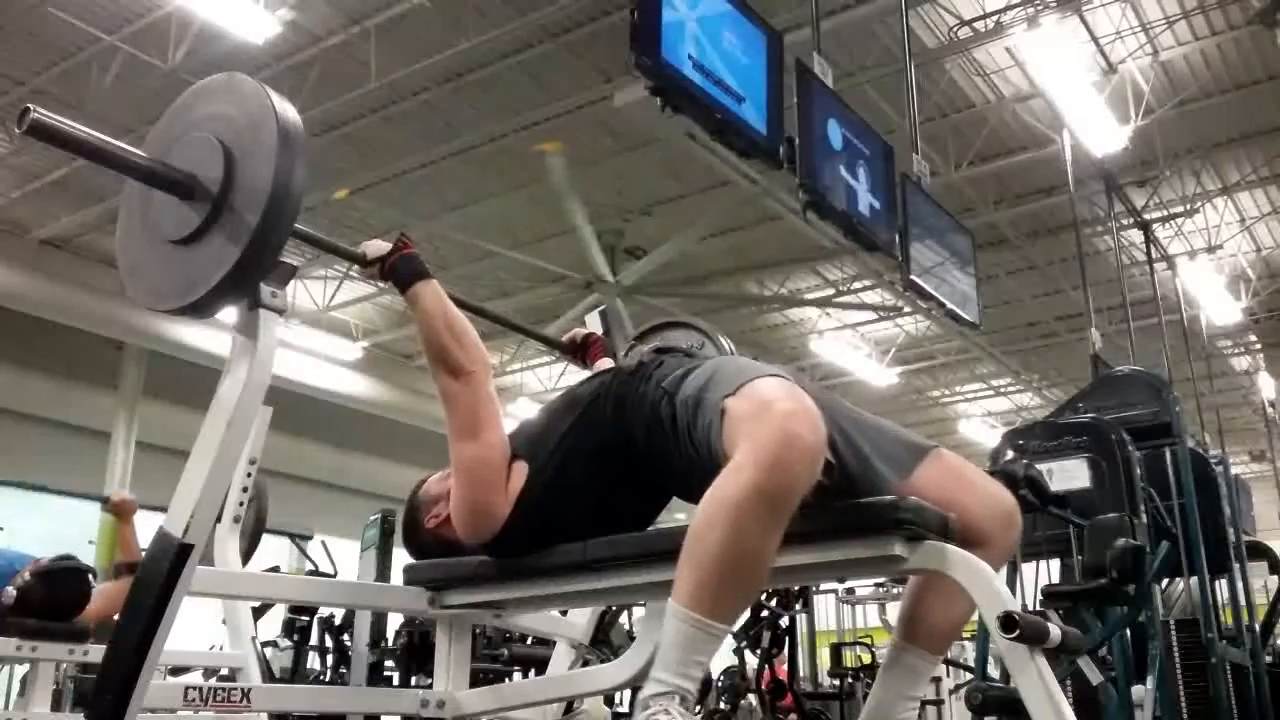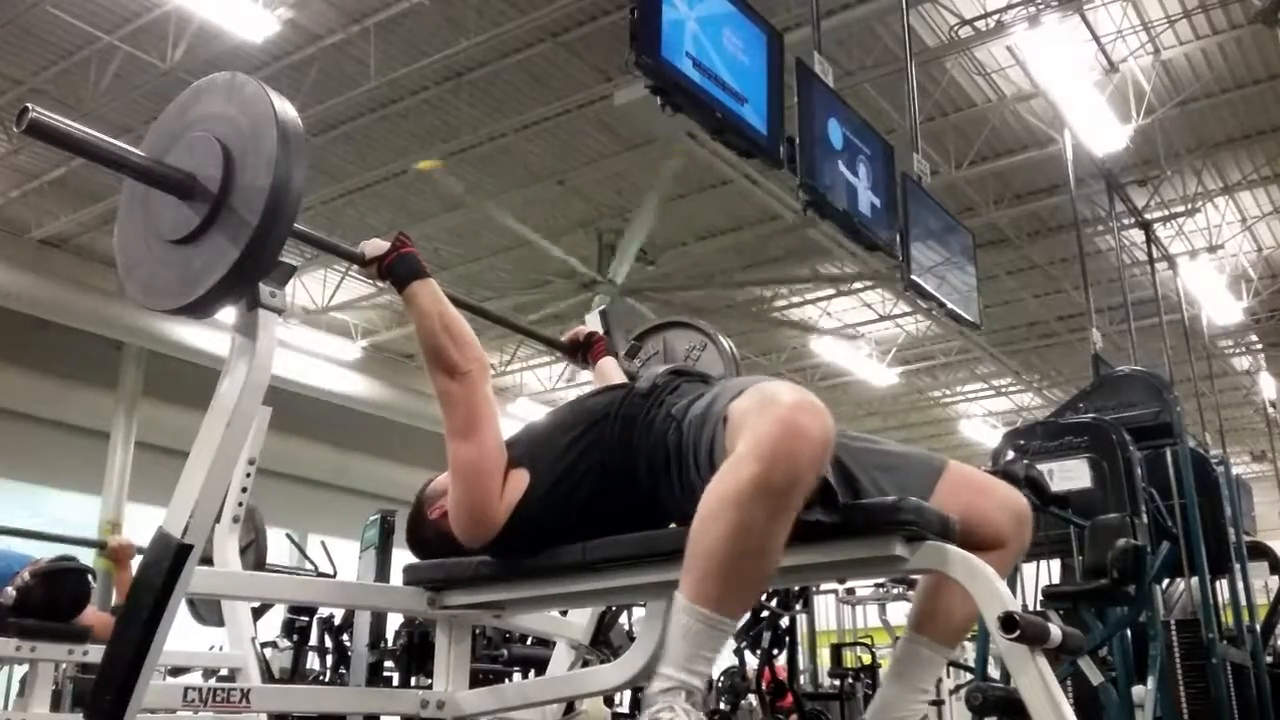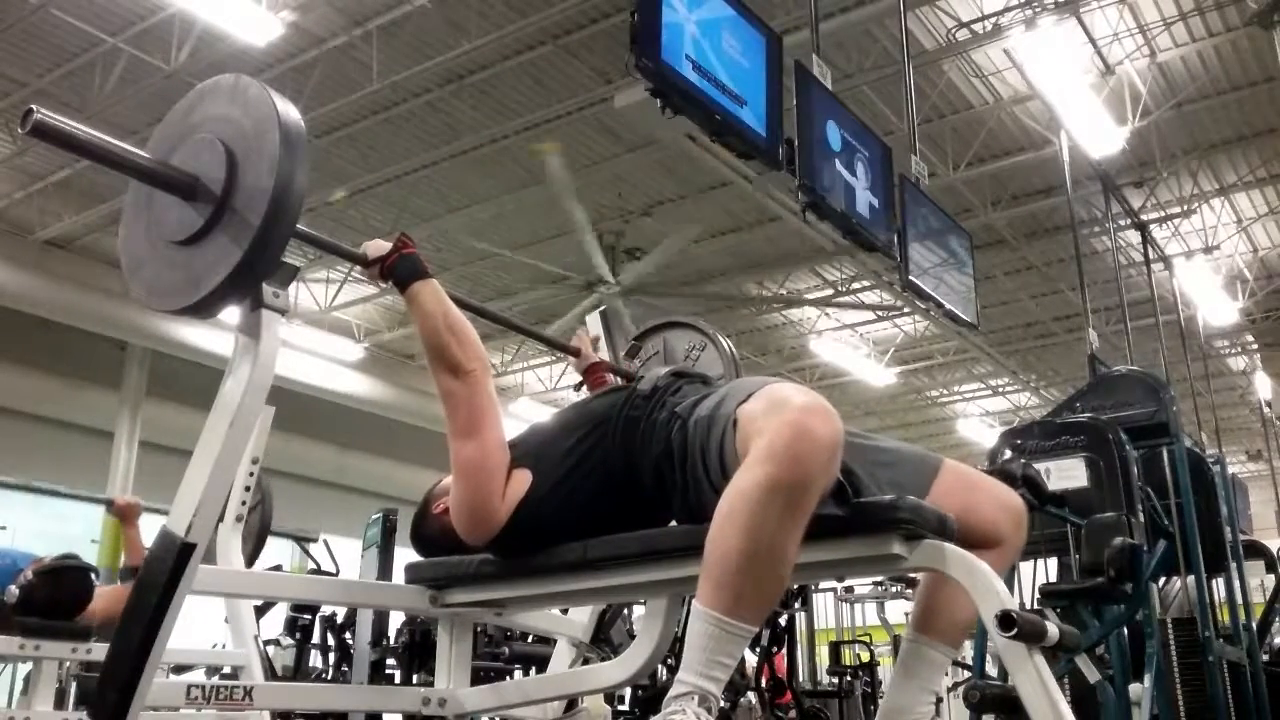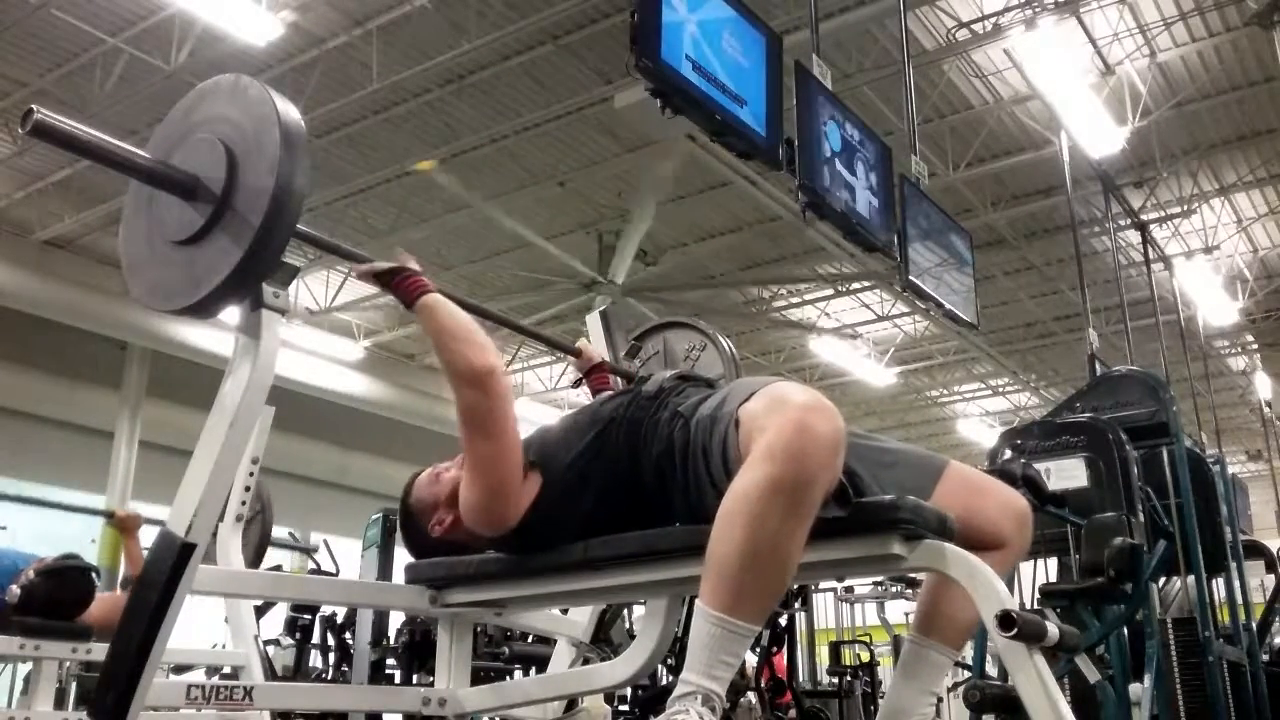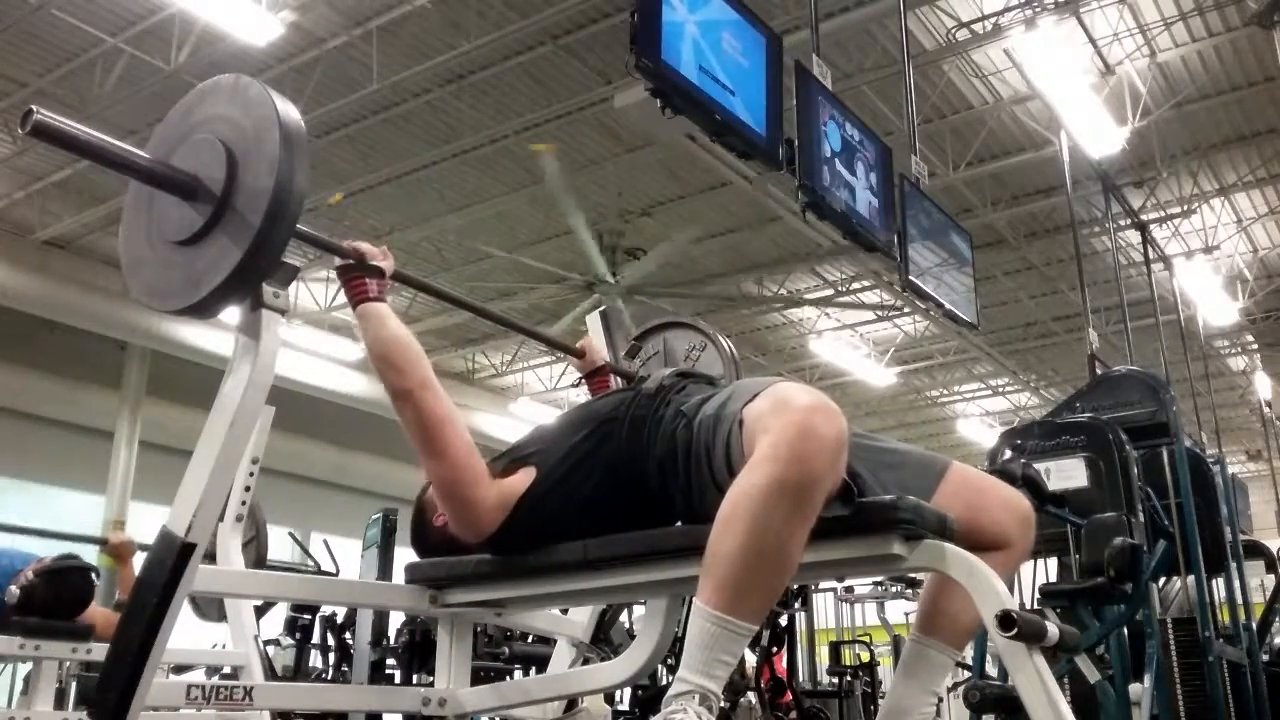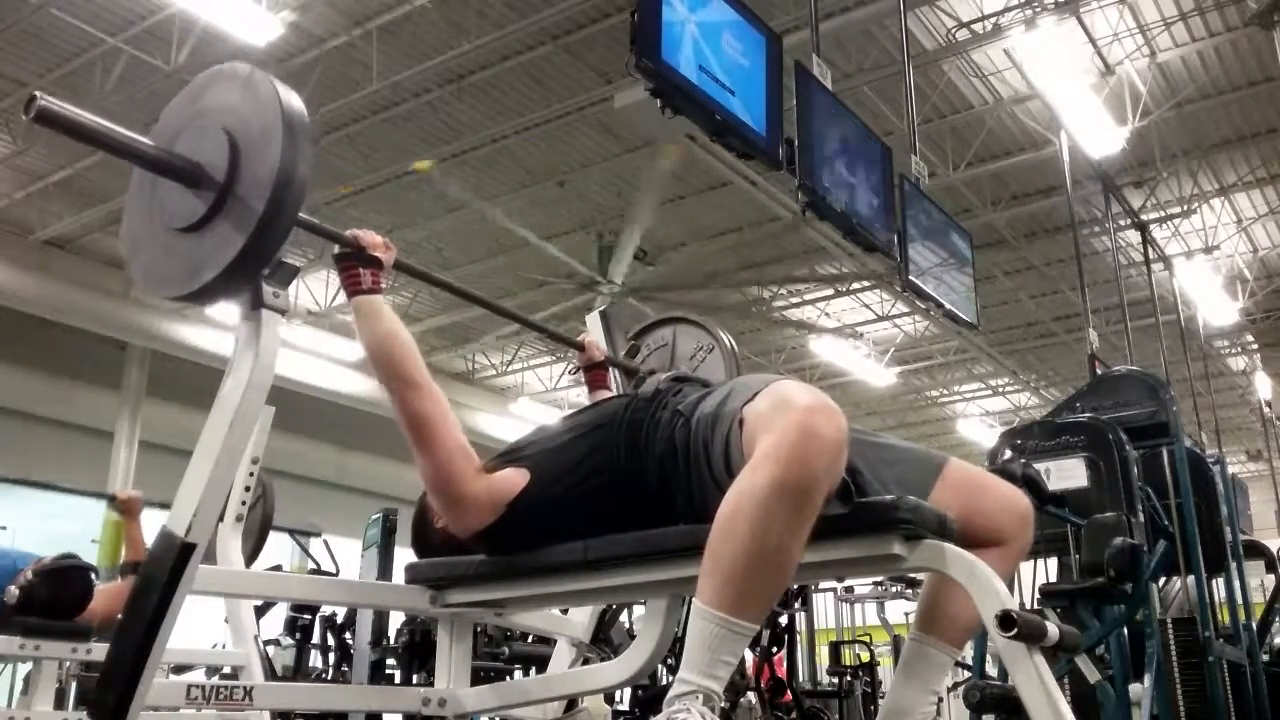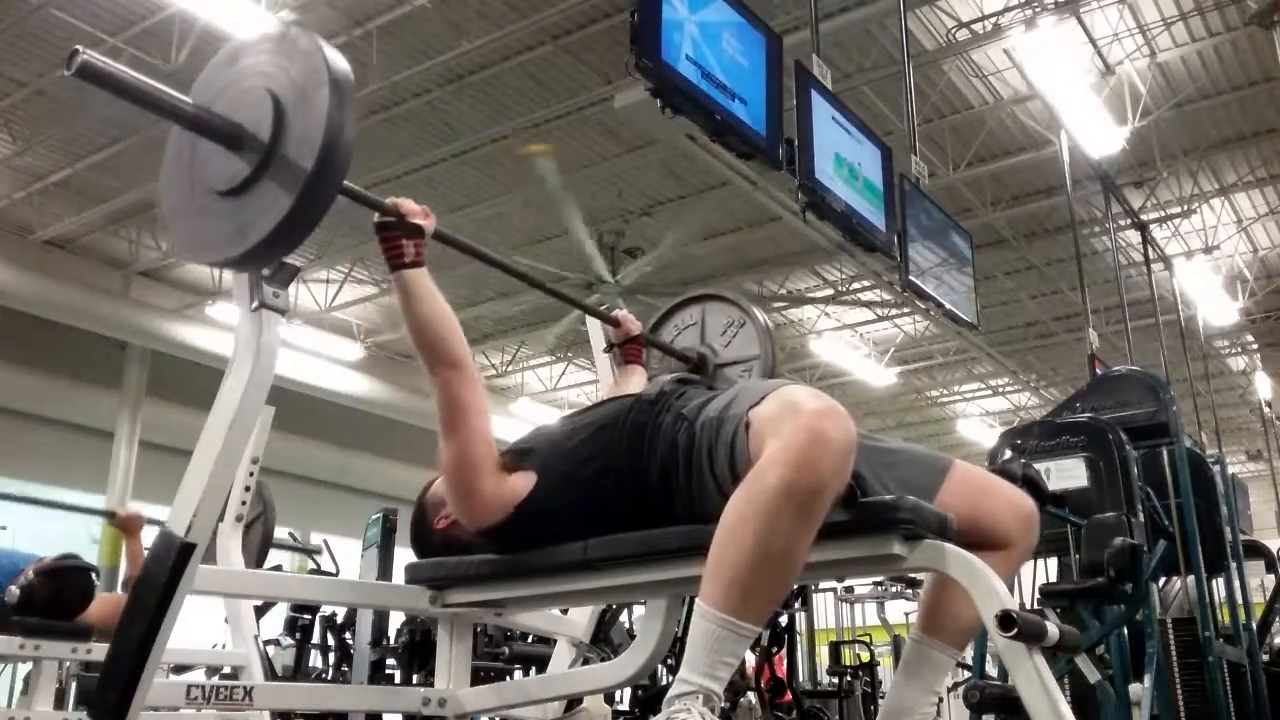
dt=0.7s
person 1, frame 1
left shoulder: (543, 491)
left elbow: (611, 404)
right elbow: (464, 368)
left wrist: (597, 357)
right wrist: (406, 272)
left knee: (989, 518)
person 1, frame 2
left shoulder: (540, 478)
right shoulder: (484, 513)
left elbow: (619, 406)
right elbow: (461, 370)
left wrist: (597, 352)
right wrist: (404, 270)
left knee: (1004, 518)
person 1, frame 3
left shoulder: (542, 484)
right shoulder: (487, 512)
left elbow: (615, 431)
right elbow: (462, 368)
left wrist: (595, 375)
right wrist: (406, 270)
left knee: (999, 518)
person 1, frame 4
left shoulder: (545, 479)
right shoulder: (497, 511)
right elbow: (481, 375)
left wrist: (597, 375)
right wrist: (408, 286)
left knee: (1005, 520)
person 1, frame 5
left shoulder: (536, 487)
right shoulder: (486, 511)
right elbow: (415, 390)
left wrist: (598, 377)
right wrist: (364, 288)
left knee: (1007, 520)
person 1, frame 6
left shoulder: (539, 476)
right shoulder: (480, 508)
right elbow: (412, 387)
left wrist: (597, 377)
right wrist: (363, 283)
left knee: (1007, 517)
person 1, frame 7
left shoulder: (552, 473)
right shoulder: (489, 506)
left elbow: (625, 421)
right elbow: (452, 371)
left wrist: (630, 353)
right wrist: (406, 258)
left knee: (1010, 518)
